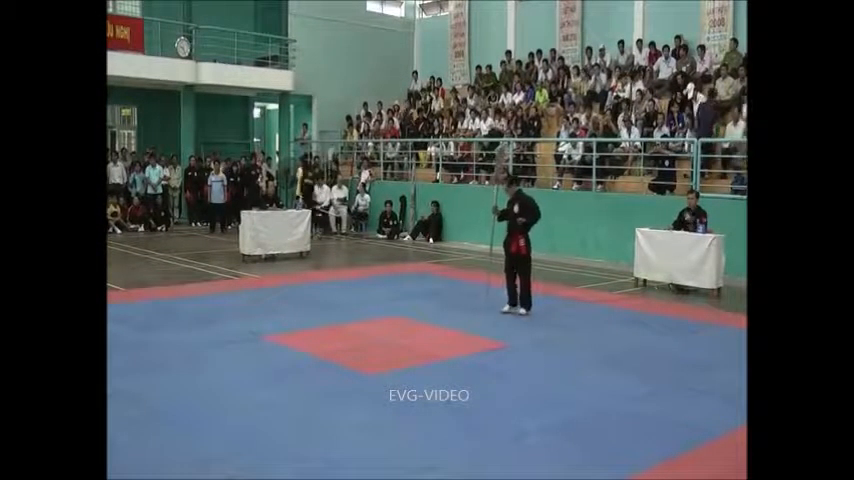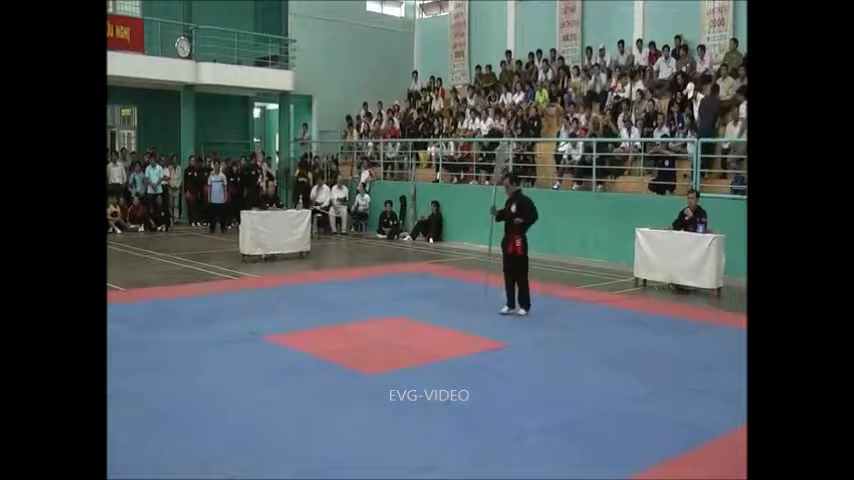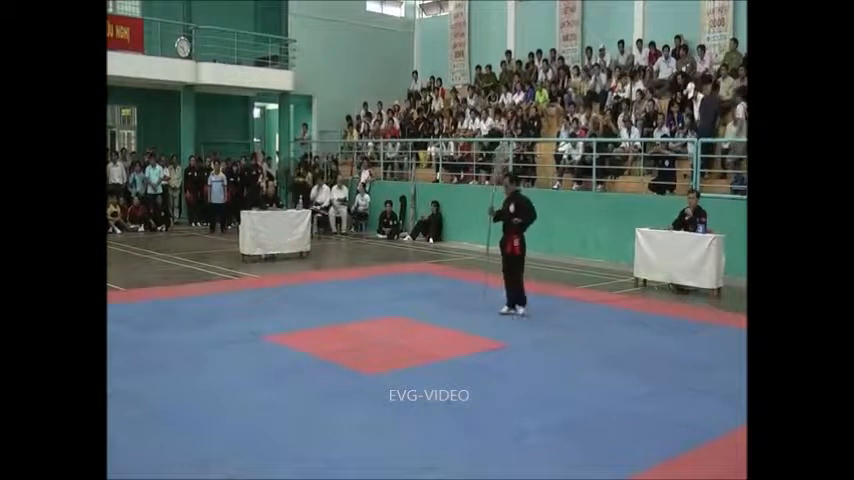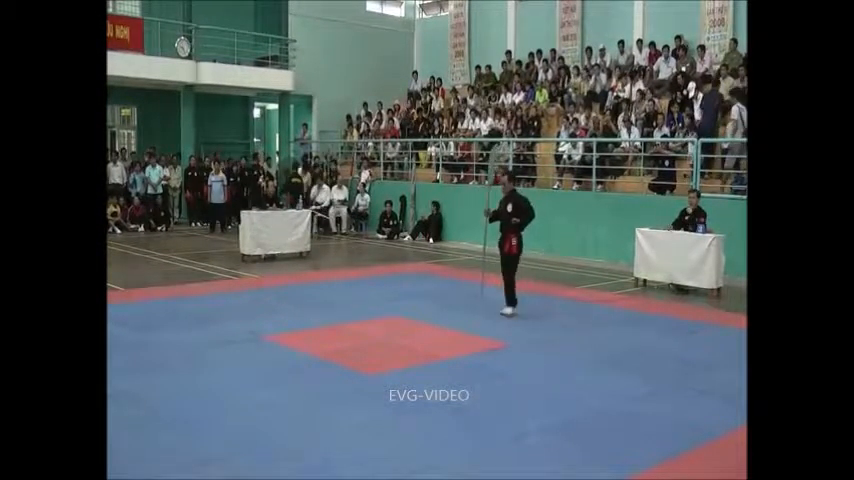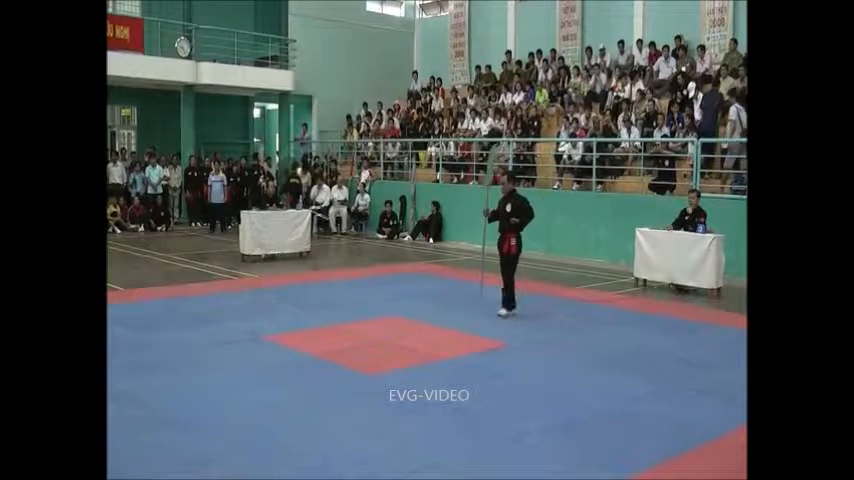
dt=0.1s
person 1, frame 1
left shoulder: (526, 200)
right shoulder: (511, 201)
left elbow: (536, 214)
left wrist: (526, 221)
right wrist: (499, 213)
left hip: (521, 240)
right hip: (510, 239)
left knee: (524, 274)
right knee: (509, 273)
left ankle: (525, 306)
right ankle: (512, 303)
person 1, frame 2
left shoulder: (524, 200)
right shoulder: (509, 201)
left elbow: (534, 215)
left wrist: (523, 222)
right wrist: (497, 213)
left hip: (518, 240)
right hip: (508, 239)
left knee: (521, 274)
right knee: (508, 273)
left ankle: (524, 307)
right ankle: (511, 305)
person 1, frame 3
left shoulder: (522, 200)
right shoulder: (507, 200)
left elbow: (532, 215)
left wrist: (521, 222)
right wrist: (495, 214)
left hip: (516, 240)
right hip: (506, 239)
left knee: (516, 274)
right knee: (507, 273)
left ankle: (521, 304)
right ankle: (510, 305)
person 1, frame 4
left shoulder: (520, 200)
right shoulder: (503, 200)
left elbow: (530, 214)
left wrist: (520, 222)
right wrist: (491, 215)
left hip: (514, 240)
right hip: (504, 239)
left knee: (509, 273)
right knee: (506, 273)
left ankle: (511, 305)
right ankle: (510, 304)
person 1, frame 5
left shoulder: (519, 200)
right shoulder: (503, 200)
left elbow: (530, 214)
left wrist: (519, 222)
right wrist: (490, 215)
left hip: (513, 239)
right hip: (503, 238)
left knee: (508, 274)
right knee: (505, 273)
left ankle: (508, 307)
right ankle: (509, 306)
